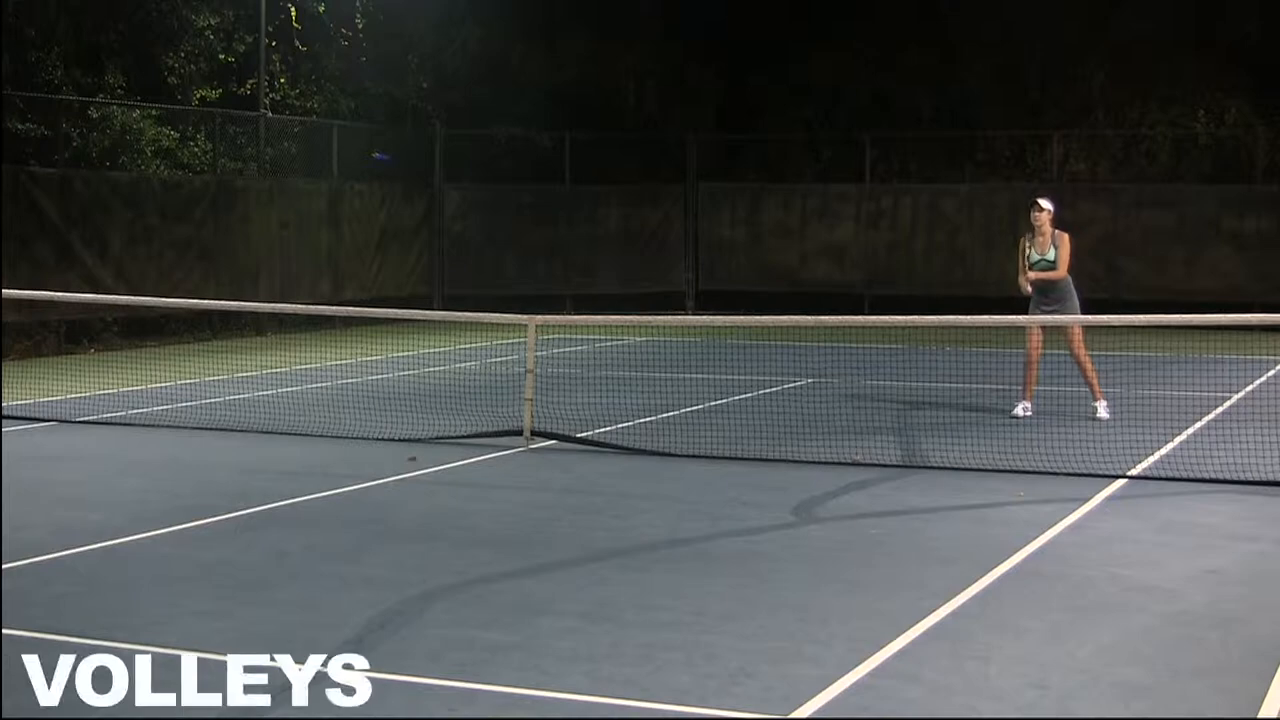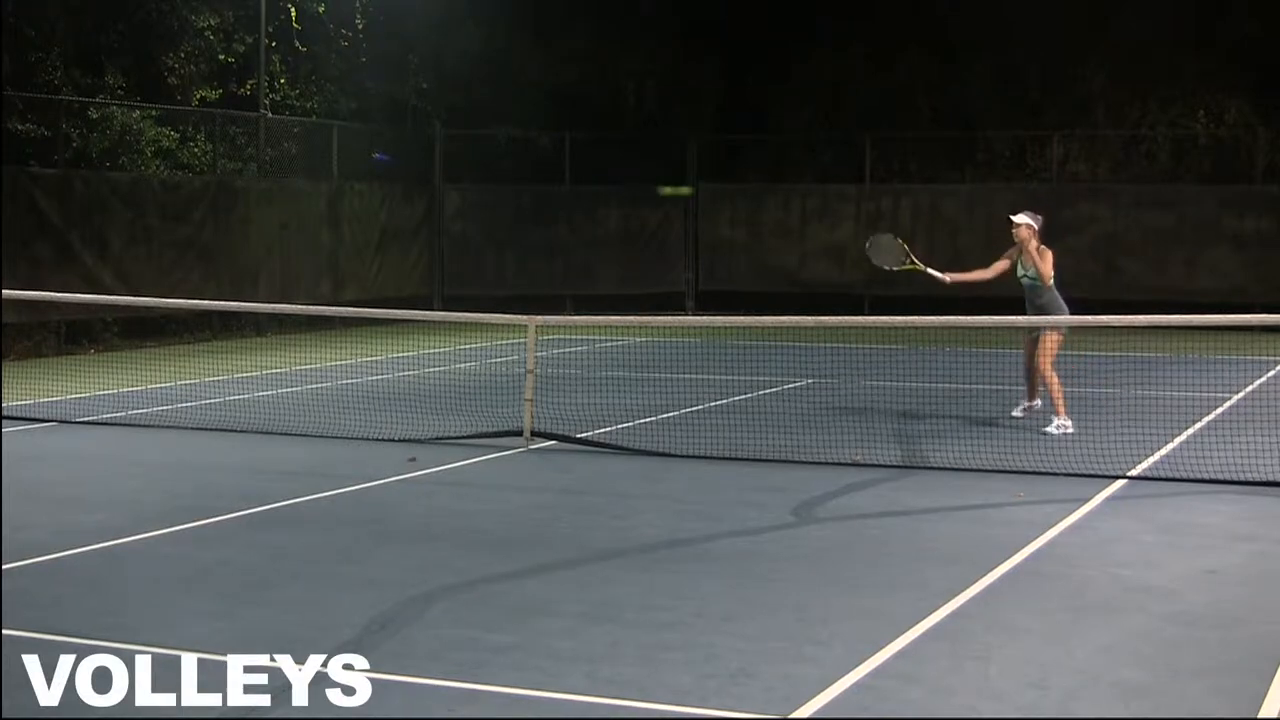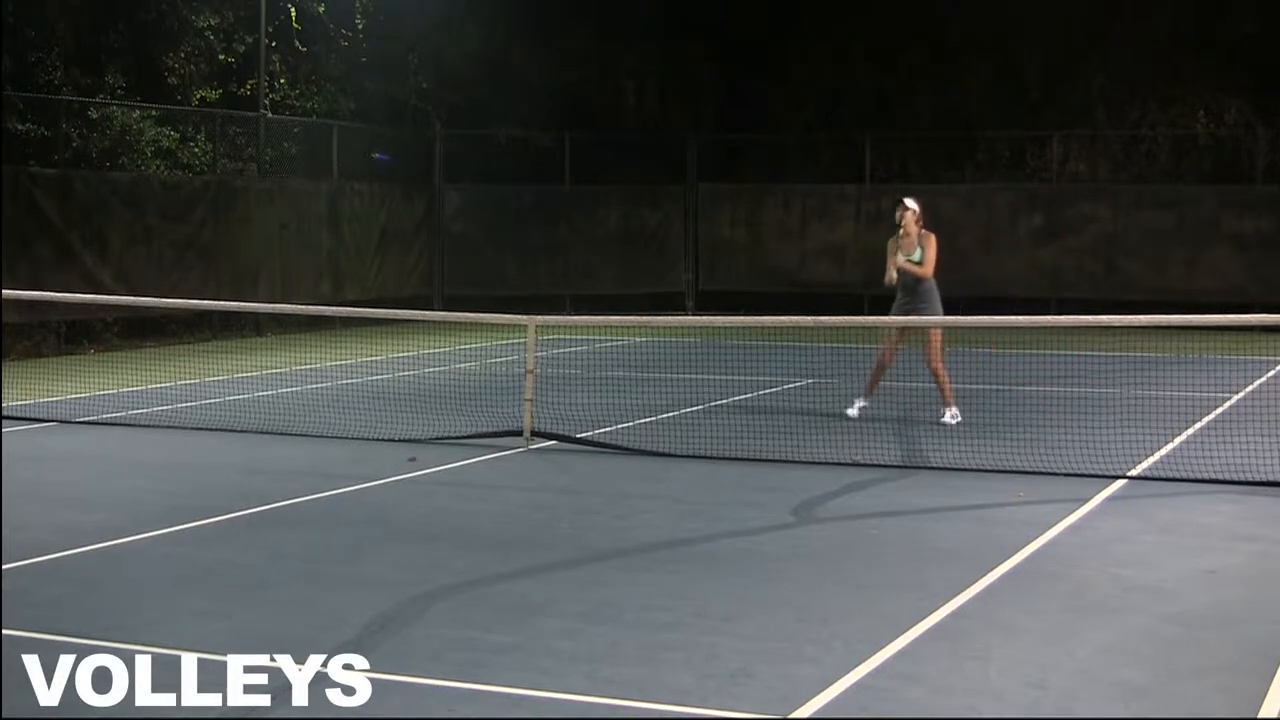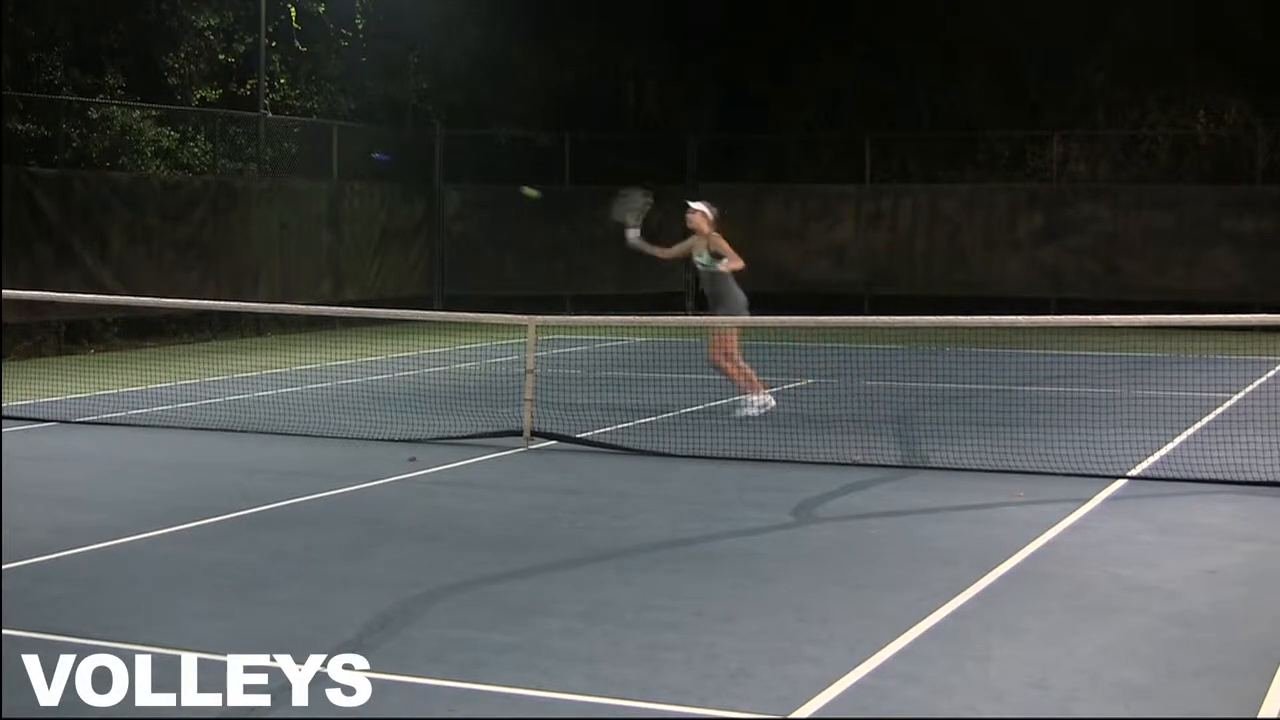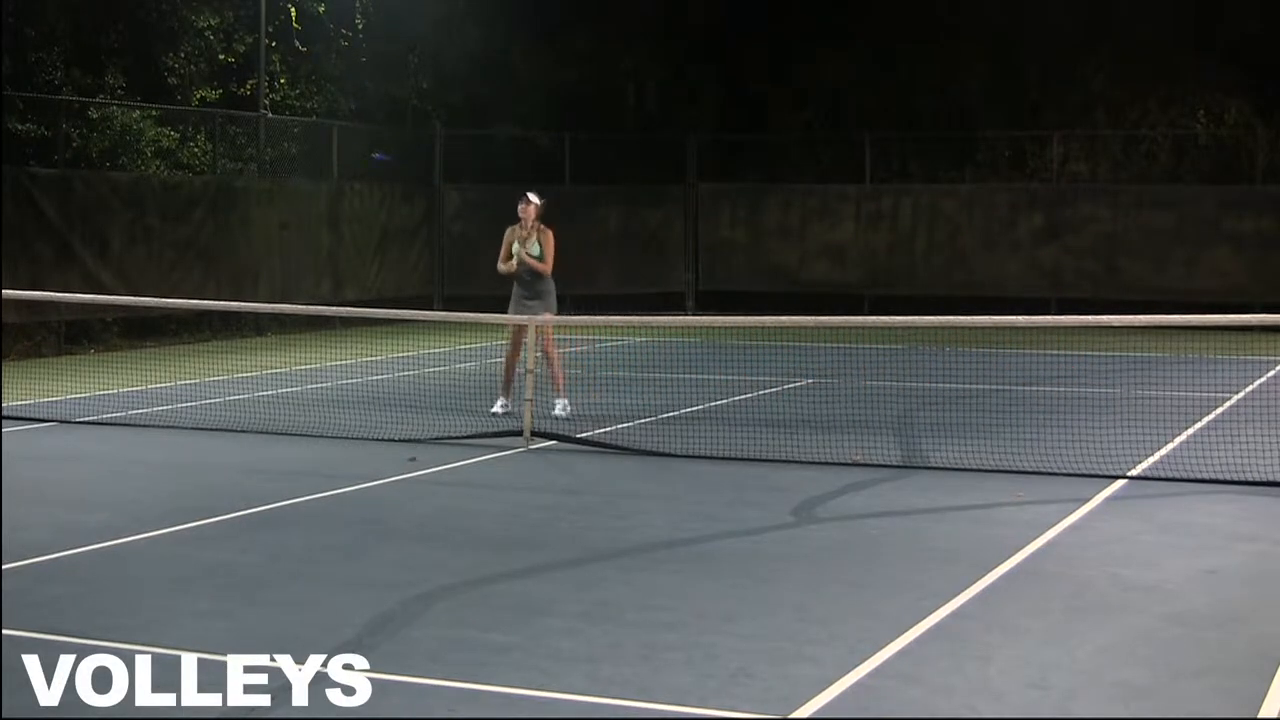
dt=1s
person 1, frame 1
left shoulder: (1062, 237)
right shoulder: (1025, 241)
left elbow: (1061, 272)
right elbow: (1022, 275)
left wrist: (1036, 275)
right wrist: (1025, 284)
left hip: (1064, 299)
right hip: (1039, 301)
left knee: (1079, 353)
right knee: (1032, 354)
left ankle: (1100, 401)
right ankle: (1026, 403)
person 1, frame 2
left shoulder: (1044, 252)
right shoulder: (1015, 252)
left elbow: (1047, 279)
right elbow: (988, 273)
left wrist: (1033, 255)
right wrist: (953, 277)
left hip: (1054, 315)
right hip: (1035, 315)
left knee: (1043, 368)
right knee: (1029, 367)
left ankle: (1062, 420)
right ankle: (1032, 401)
person 1, frame 3
left shoulder: (928, 238)
right shoulder: (894, 242)
left elbow: (927, 272)
right elbow: (889, 280)
left wrist: (905, 265)
right wrist: (891, 277)
left hip: (927, 303)
right hip: (903, 302)
left knee: (934, 362)
right knee: (885, 358)
left ankle: (951, 408)
right ankle: (864, 400)
person 1, frame 4
left shoulder: (716, 240)
right shoulder: (695, 240)
left elbow: (739, 262)
right elbow: (666, 254)
left wrist: (728, 266)
right wrist: (638, 242)
left hip: (730, 301)
right hip: (720, 304)
left knee: (719, 358)
right knee: (731, 358)
left ankle: (753, 395)
right ankle: (762, 396)
person 1, frame 5
left shoulder: (545, 234)
right shoulder: (511, 232)
left elbow: (547, 270)
right elbow: (500, 265)
left wrist: (525, 257)
right wrist: (508, 267)
left hip: (544, 296)
right hip: (521, 295)
left knee: (548, 346)
right knee: (513, 350)
left ankle: (561, 399)
right ankle: (504, 399)
